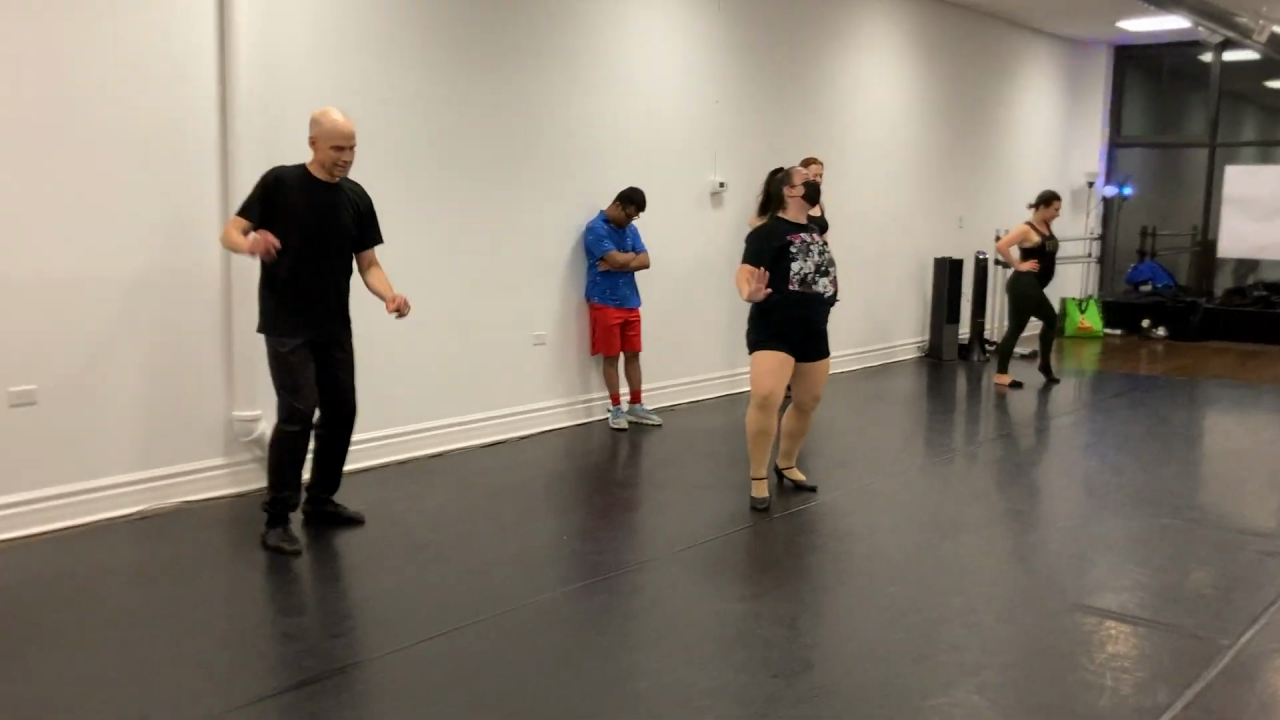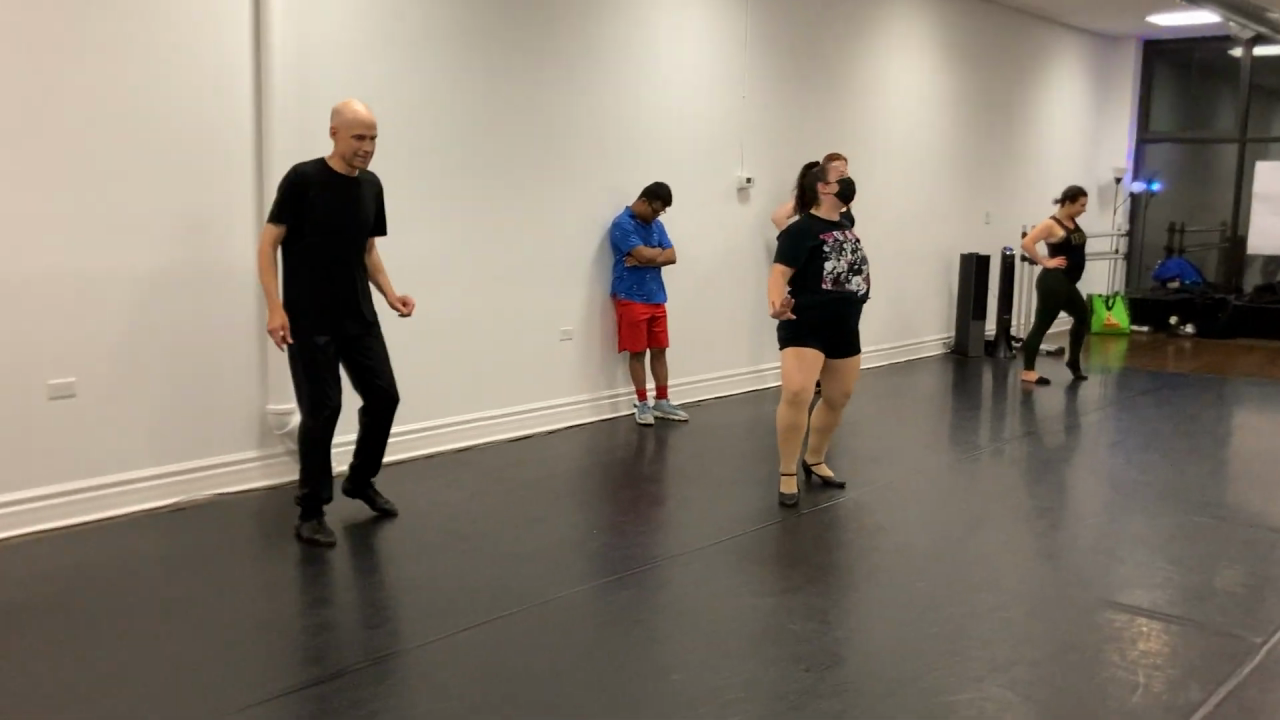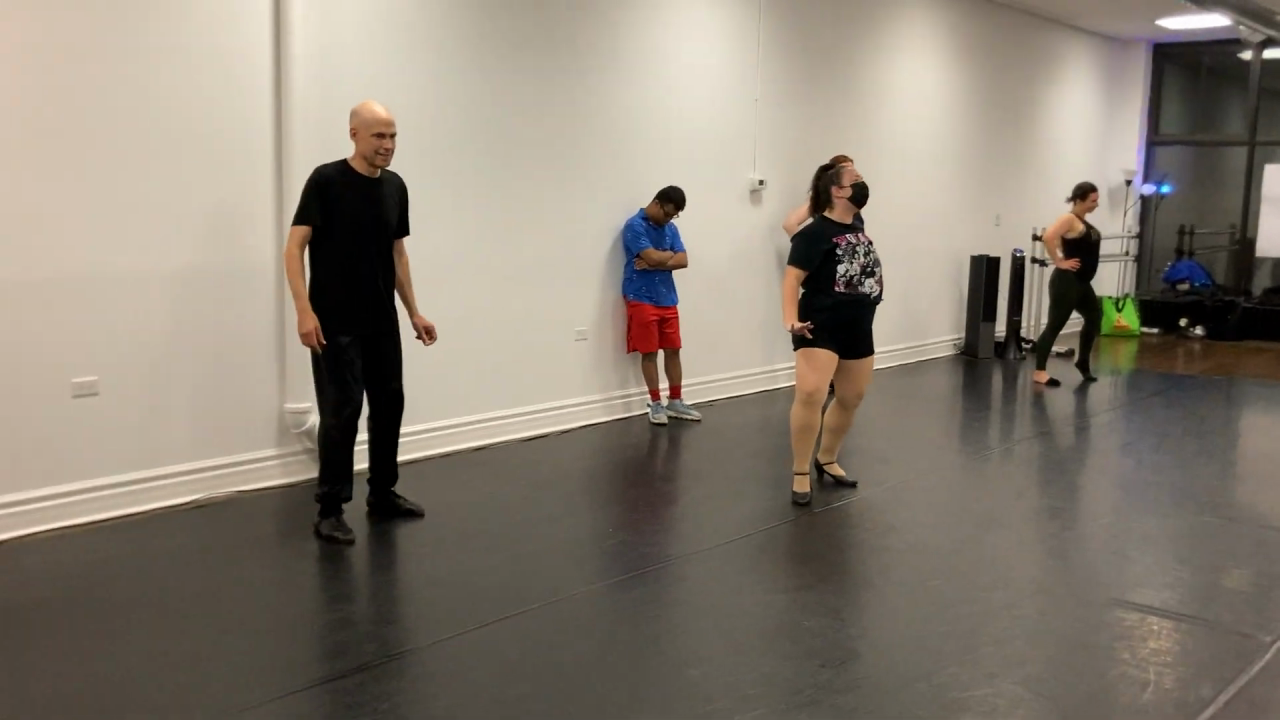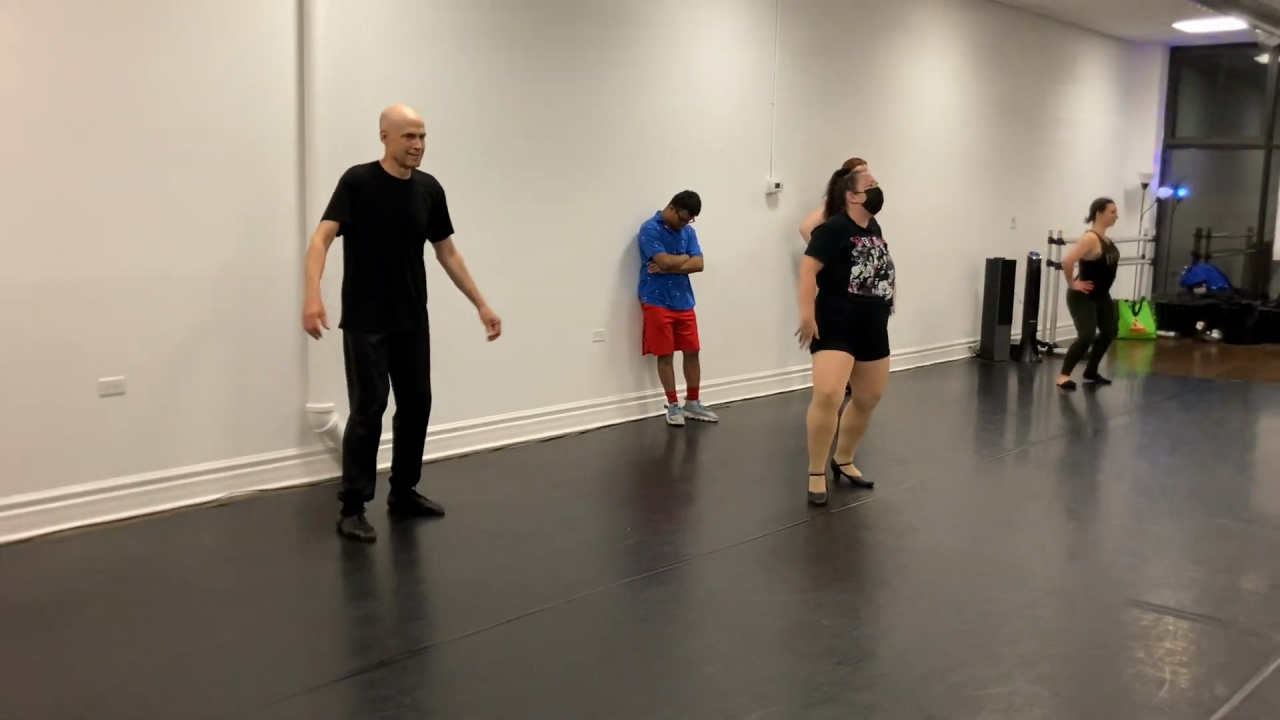
dt=0.4s
person 1, frame 1
left shoulder: (356, 197)
right shoulder: (279, 183)
left elbow: (368, 265)
right elbow: (230, 233)
left wrist: (390, 296)
right wrist: (249, 243)
left hip: (334, 328)
right hip: (286, 327)
left knee: (341, 412)
right knee: (297, 413)
left ankle: (320, 500)
right ankle: (277, 519)
person 1, frame 2
left shoulder: (371, 185)
right shoulder: (302, 179)
right elbow: (268, 243)
left wrist: (390, 295)
right wrist: (275, 308)
left hip: (359, 319)
right hip: (310, 323)
left knee: (384, 397)
right knee: (321, 412)
left ankle: (361, 480)
right ankle: (311, 513)
person 1, frame 3
left shoulder: (395, 186)
right shoulder: (326, 180)
right elbow: (295, 247)
left wrist: (414, 312)
right wrist: (305, 311)
left hip: (382, 322)
right hip: (336, 325)
left knee: (389, 405)
right knee: (342, 412)
left ankle: (382, 494)
right ankle: (330, 511)
person 1, frame 4
left shoulder: (429, 189)
right shoulder: (358, 181)
left elbow: (447, 253)
right elbow: (322, 238)
left wrist: (482, 305)
right wrist: (313, 295)
left hip: (412, 322)
right hip: (366, 324)
left knee: (416, 405)
right knee: (368, 411)
left ankle: (403, 492)
right ankle: (351, 508)
person 2, frame 1
left shoulder: (813, 230)
right shoulder: (768, 232)
right elbow: (745, 275)
right wrist: (751, 294)
left hip: (813, 331)
right hip: (773, 330)
left knee: (808, 402)
right knee: (766, 397)
left ankle: (786, 465)
right ankle: (758, 479)
person 2, frame 2
left shoulder: (845, 226)
right shoulder: (801, 230)
right elbow: (779, 274)
right wrist: (776, 306)
left hip: (844, 328)
right hip: (805, 328)
left knee: (838, 398)
right knee: (796, 393)
left ankle: (814, 461)
right ankle: (787, 475)
person 2, frame 3
left shoulder: (857, 227)
right shoulder: (815, 232)
right elbow: (792, 278)
right wrist: (791, 319)
left hip: (857, 329)
right hip: (821, 329)
left knee: (851, 399)
right knee: (810, 394)
left ankle: (826, 460)
right ankle: (800, 474)
person 2, frame 4
left shoulder: (874, 229)
right shoulder: (835, 229)
right elbow: (808, 270)
left wrist: (887, 302)
right wrist: (807, 316)
left hip: (873, 330)
right hip: (835, 329)
left knee: (868, 400)
right knee: (828, 396)
left ankle: (844, 460)
right ankle: (817, 474)
person 3, frame 1
left shoulder: (630, 229)
right shoulder: (595, 228)
left elbow: (645, 261)
right elbow: (617, 259)
left wrist: (618, 264)
right wrist: (631, 256)
left hip: (630, 301)
right hip: (605, 303)
left knee: (633, 355)
right knee: (611, 356)
left ankle: (636, 407)
right ankle: (616, 409)
person 3, frame 2
left shoulder: (657, 225)
right shoulder: (622, 224)
left elbow: (671, 256)
right elbow: (645, 254)
left wrist: (644, 260)
right wrist: (658, 251)
left hip: (656, 297)
right hip: (631, 298)
left knee: (659, 350)
right knee: (637, 352)
left ankle: (662, 402)
right ankle: (642, 404)
person 3, frame 3
left shoulder: (670, 229)
right shoulder: (635, 226)
left elbow: (682, 261)
right elbow: (653, 257)
left wrist: (657, 262)
right wrist: (669, 254)
left hip: (668, 299)
right hip: (642, 300)
left knee: (673, 350)
right knee: (649, 352)
left ankle: (675, 402)
right ankle: (656, 404)
person 3, frame 4
left shoulder: (688, 231)
right shoulder: (650, 229)
left elbow: (698, 264)
right elbow: (665, 260)
left wrist: (670, 266)
right wrist: (684, 257)
left hip: (684, 301)
right hip: (657, 302)
left knee: (692, 352)
right knee: (665, 354)
left ankle: (692, 403)
right ankle: (673, 405)
person 4, frame 1
left shoulder: (1046, 226)
right shoulder: (1026, 229)
right elbow: (1001, 246)
right wrist: (1018, 265)
left hip: (1034, 288)
right hip: (1023, 286)
left knee: (1051, 320)
right knee: (1015, 329)
left ankle: (1045, 366)
right ankle: (1001, 374)
person 4, frame 2
left shoulder: (1073, 221)
right shoulder: (1051, 224)
right elbow: (1026, 243)
right wrist: (1045, 262)
left hip: (1067, 283)
right hip: (1053, 283)
left knee: (1083, 316)
right knee: (1042, 325)
left ankle: (1074, 363)
right ankle: (1028, 371)
person 4, frame 3
left shoulder: (1082, 220)
right shoulder: (1069, 219)
right elbow: (1048, 237)
right wrist: (1059, 262)
left hip: (1082, 282)
right hip: (1067, 281)
left knee: (1094, 317)
right knee: (1055, 325)
left ankle: (1083, 363)
right ankle: (1039, 372)
person 4, frame 4
left shoulder: (1104, 238)
right shoulder: (1090, 239)
right elbow: (1067, 261)
right wrist: (1072, 284)
left hip: (1101, 296)
right hip: (1083, 297)
left knee: (1110, 331)
right knee: (1087, 336)
left ankle: (1091, 371)
right ankle: (1063, 375)
